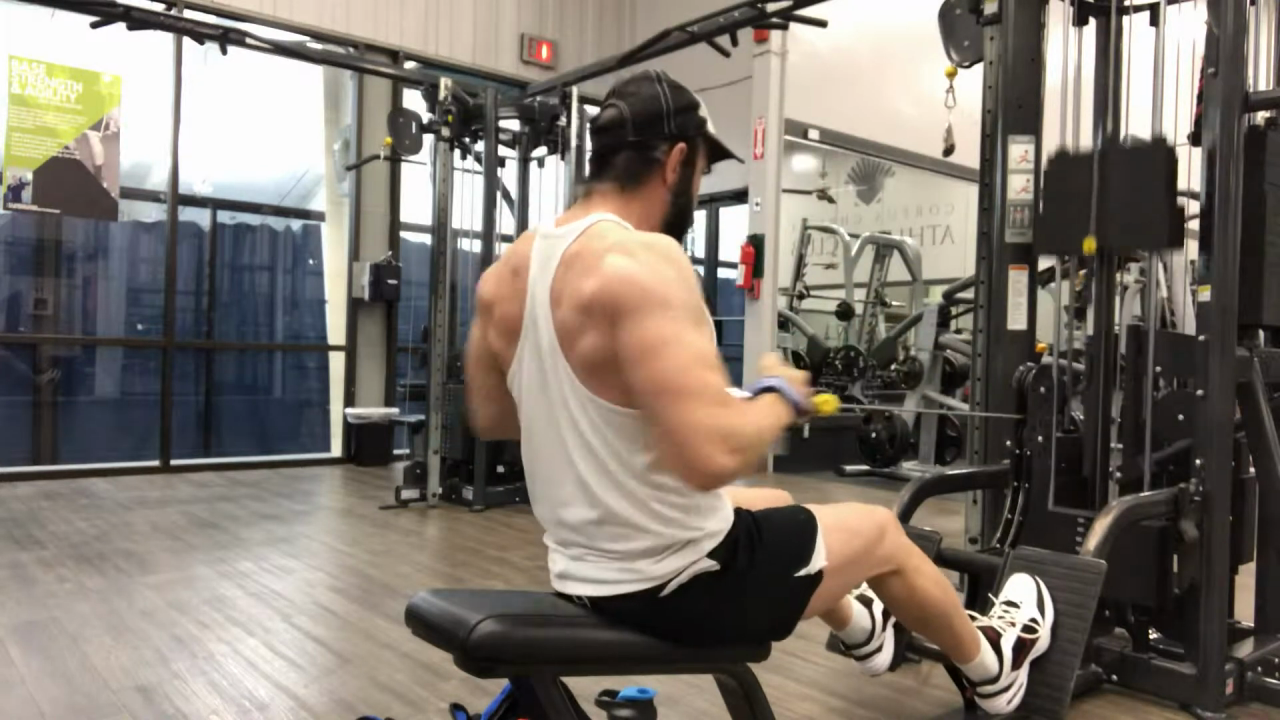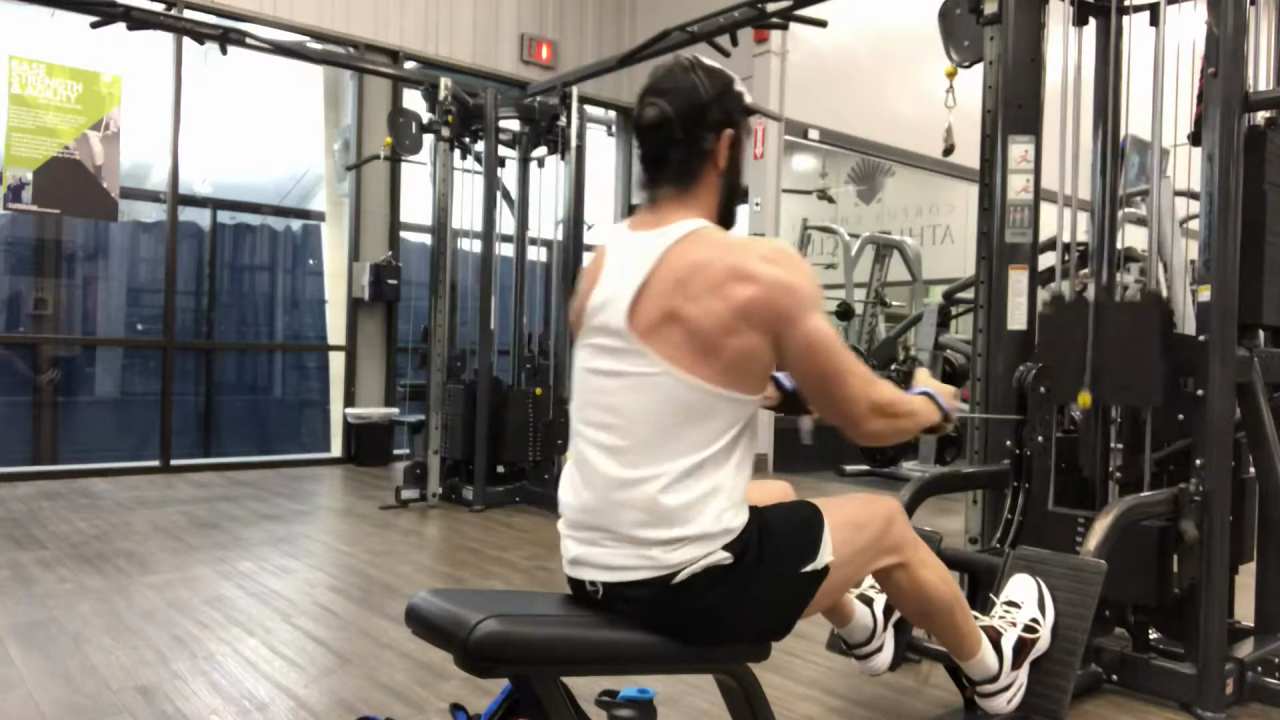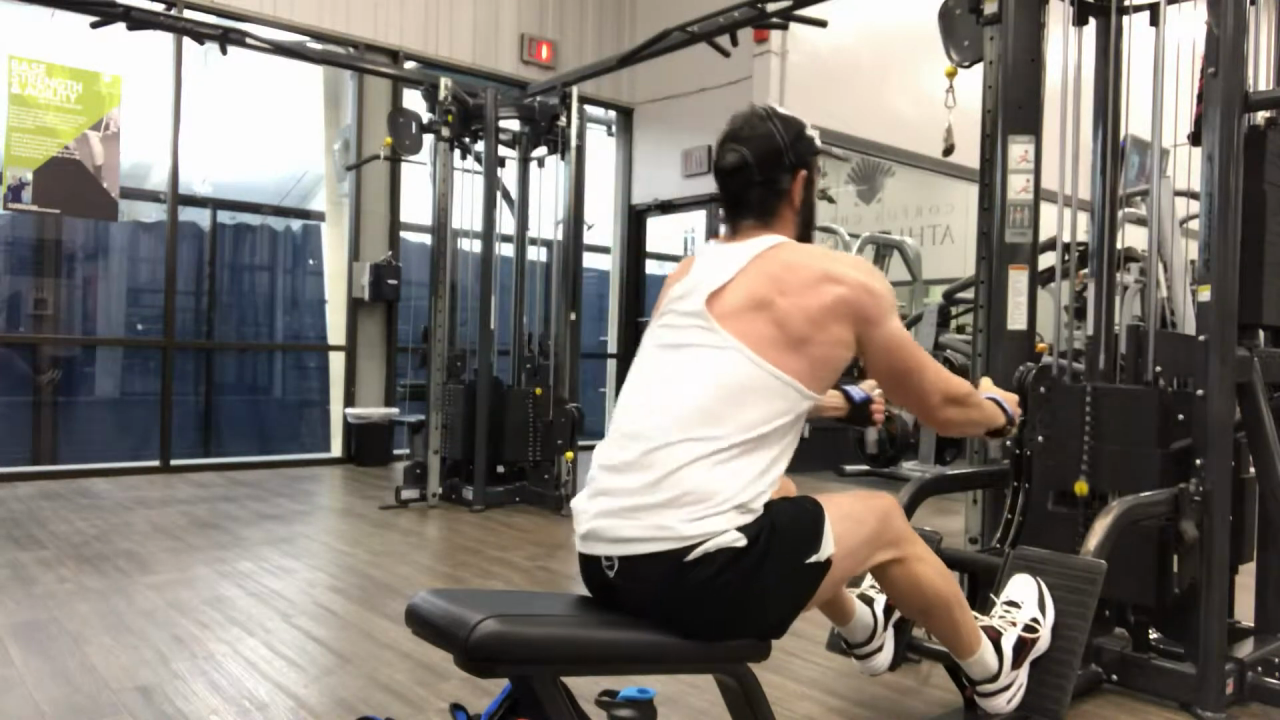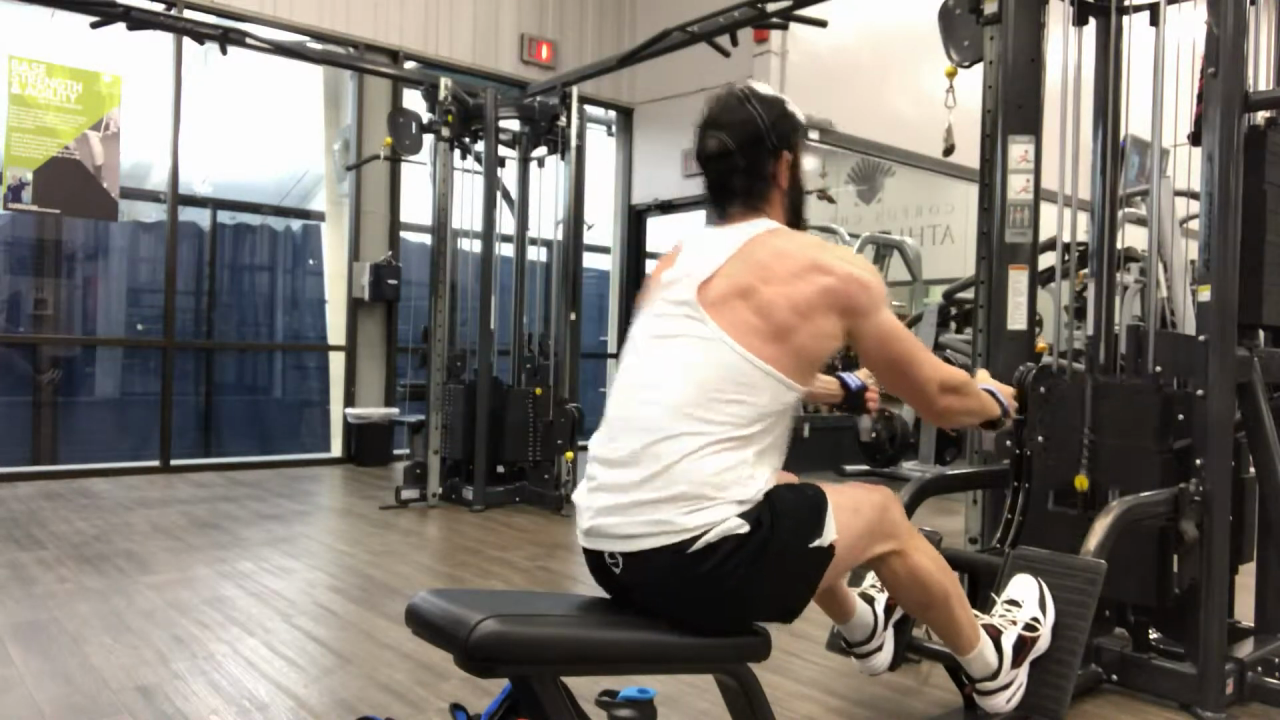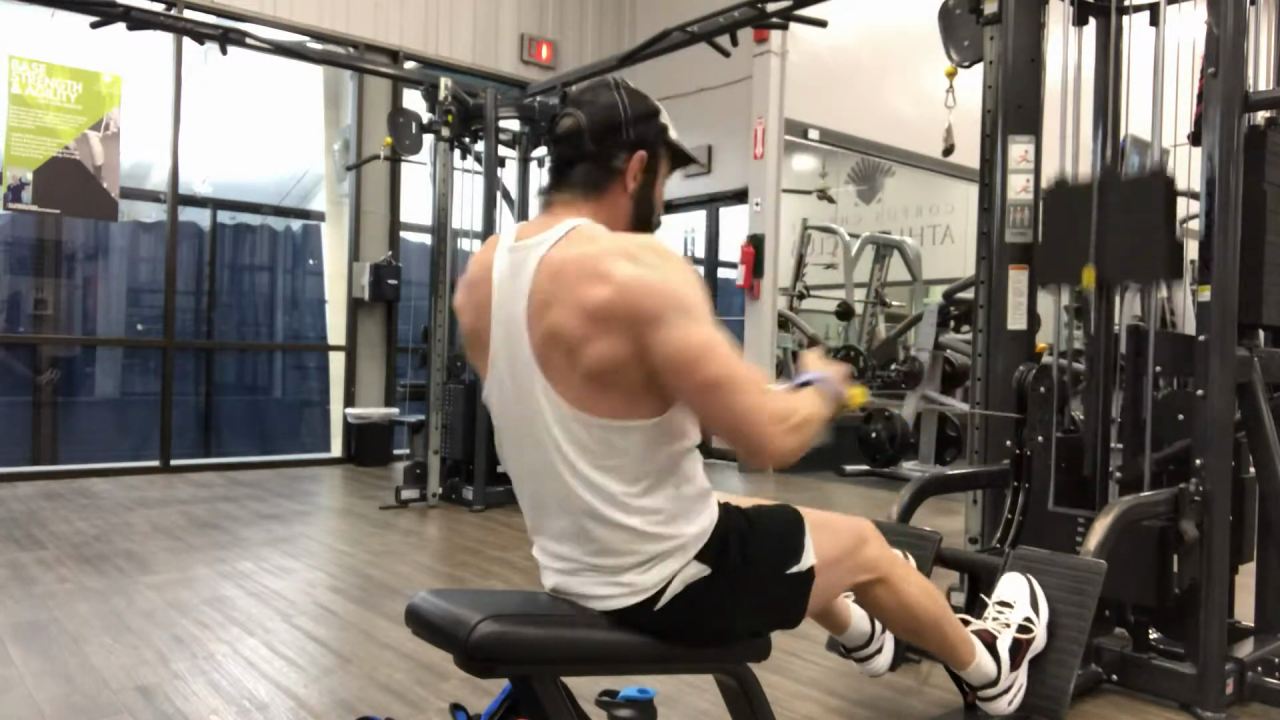
dt=0.4s
person 1, frame 1
left shoulder: (508, 269)
right shoulder: (639, 264)
left elbow: (493, 416)
right elbow: (713, 455)
right wrist: (777, 395)
left hip: (584, 576)
right hip: (679, 586)
left knee: (772, 503)
right knee: (875, 529)
left ankle: (864, 629)
right ankle: (992, 668)
person 1, frame 2
left shoulder: (602, 260)
right shoulder: (757, 270)
right elbow: (867, 418)
right wrist: (934, 406)
left hip: (592, 570)
right hip: (684, 583)
left knee: (775, 496)
right knee: (884, 522)
left ankle: (864, 628)
person 1, frame 3
left shoulder: (687, 274)
right shoulder: (842, 281)
right elbow: (938, 405)
left wrist: (846, 401)
right wrist: (998, 409)
left hip: (601, 553)
right hip: (693, 568)
right knee: (882, 519)
left ankle: (867, 630)
right ankle: (993, 670)
person 1, frame 4
left shoulder: (676, 258)
right shoulder: (825, 270)
right elbow: (938, 395)
left wrist: (847, 389)
right wrist: (994, 402)
left hip: (605, 546)
right hip: (691, 557)
left knee: (782, 493)
right knee: (880, 513)
left ankle: (864, 627)
right ankle: (991, 666)
person 1, frame 5
left shoulder: (482, 271)
right shoulder: (636, 269)
right elbow: (774, 439)
right wrist: (821, 385)
left hip: (577, 577)
right hip: (664, 588)
left knee: (760, 514)
right knee: (861, 542)
left ankle: (863, 633)
right ankle: (989, 669)
